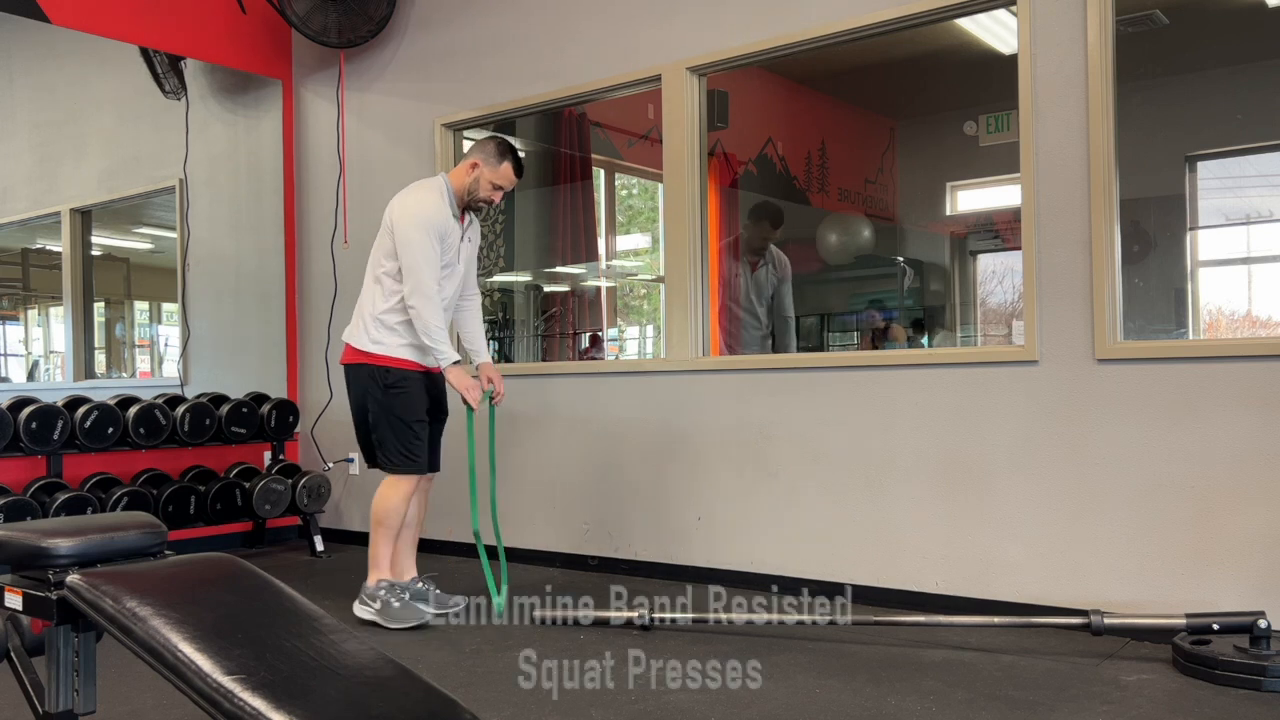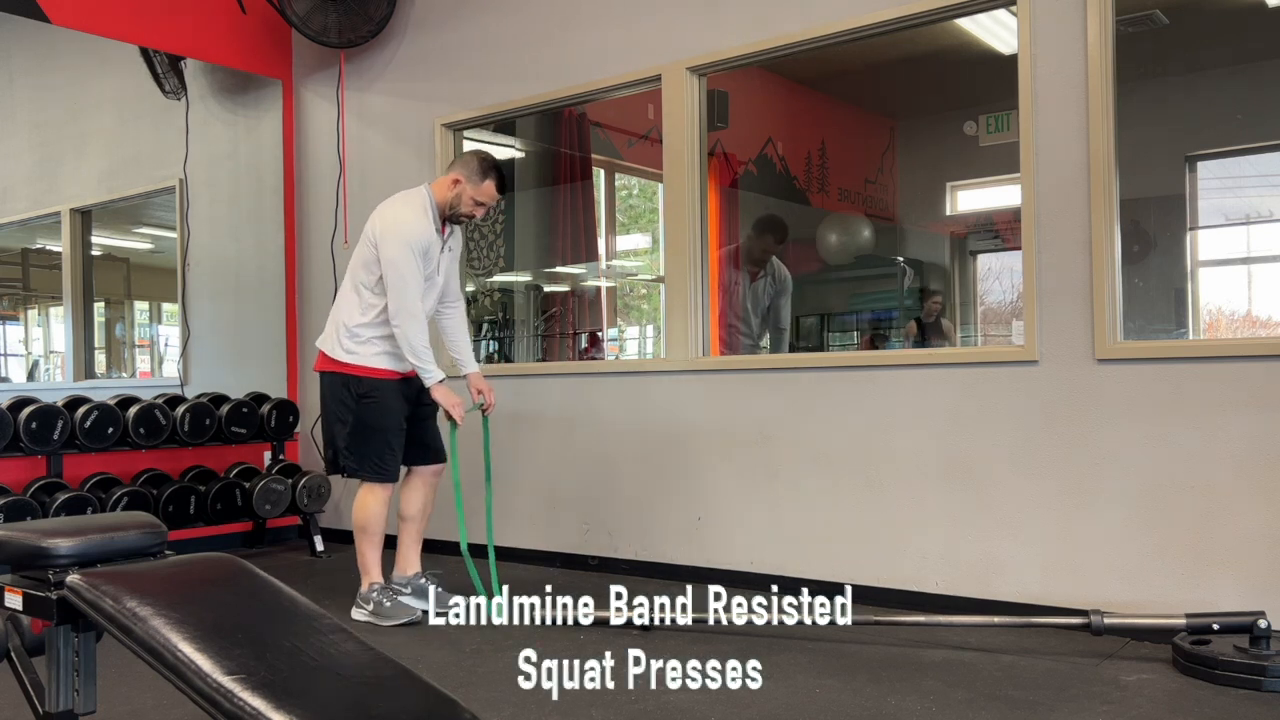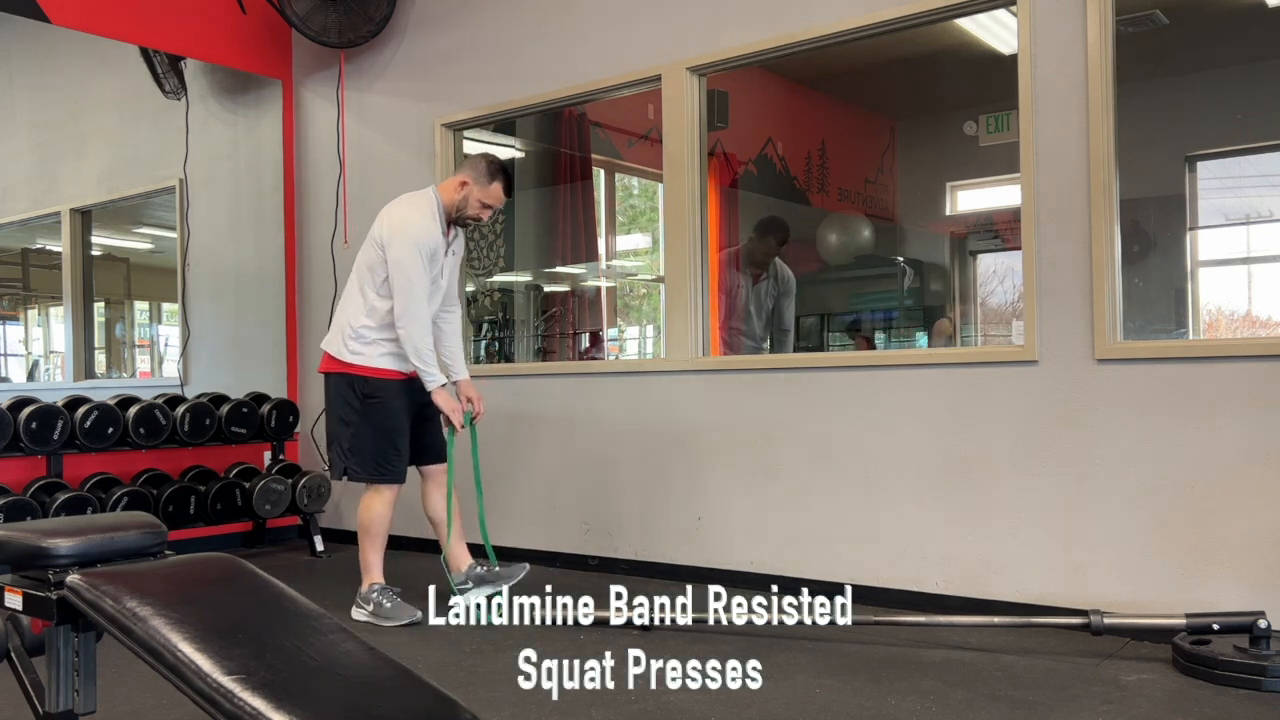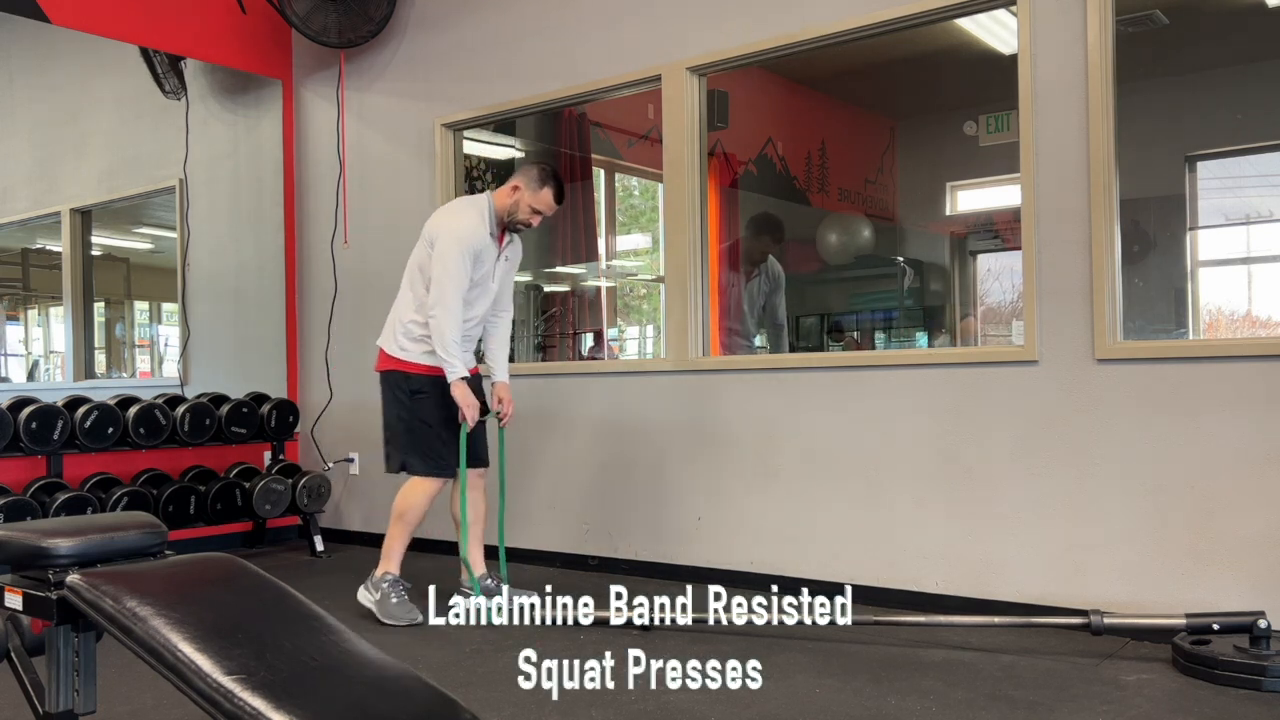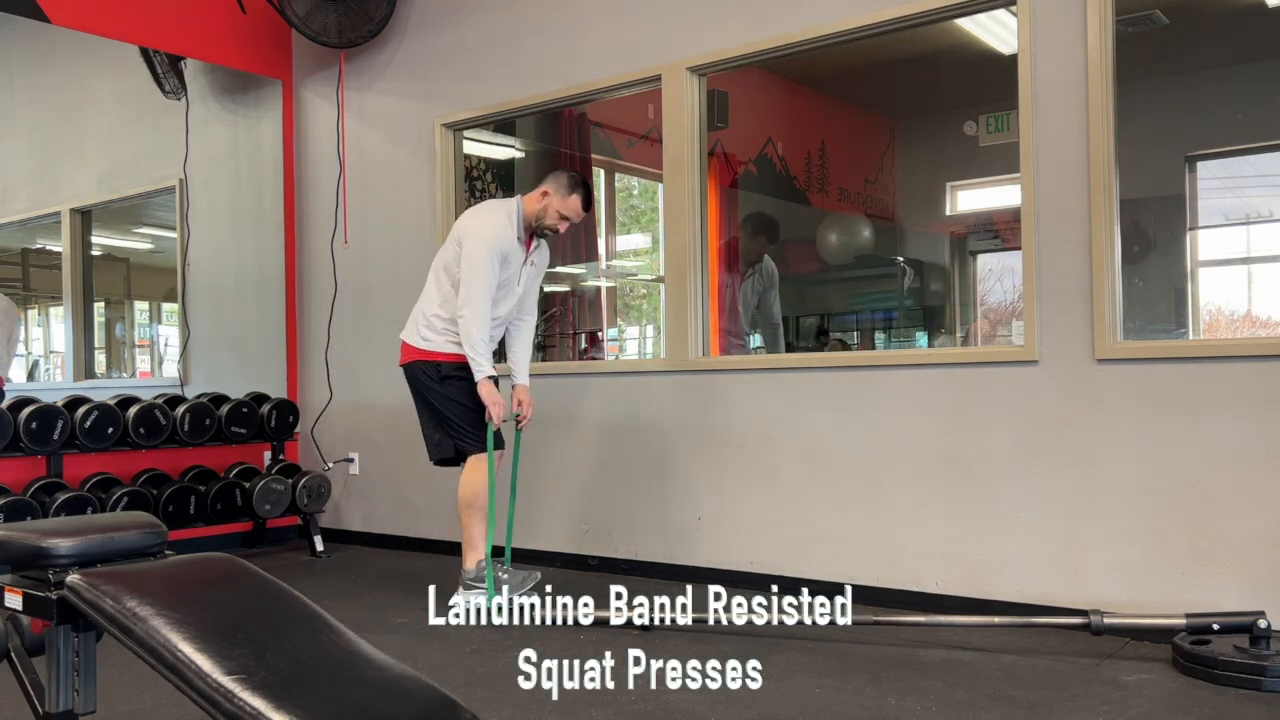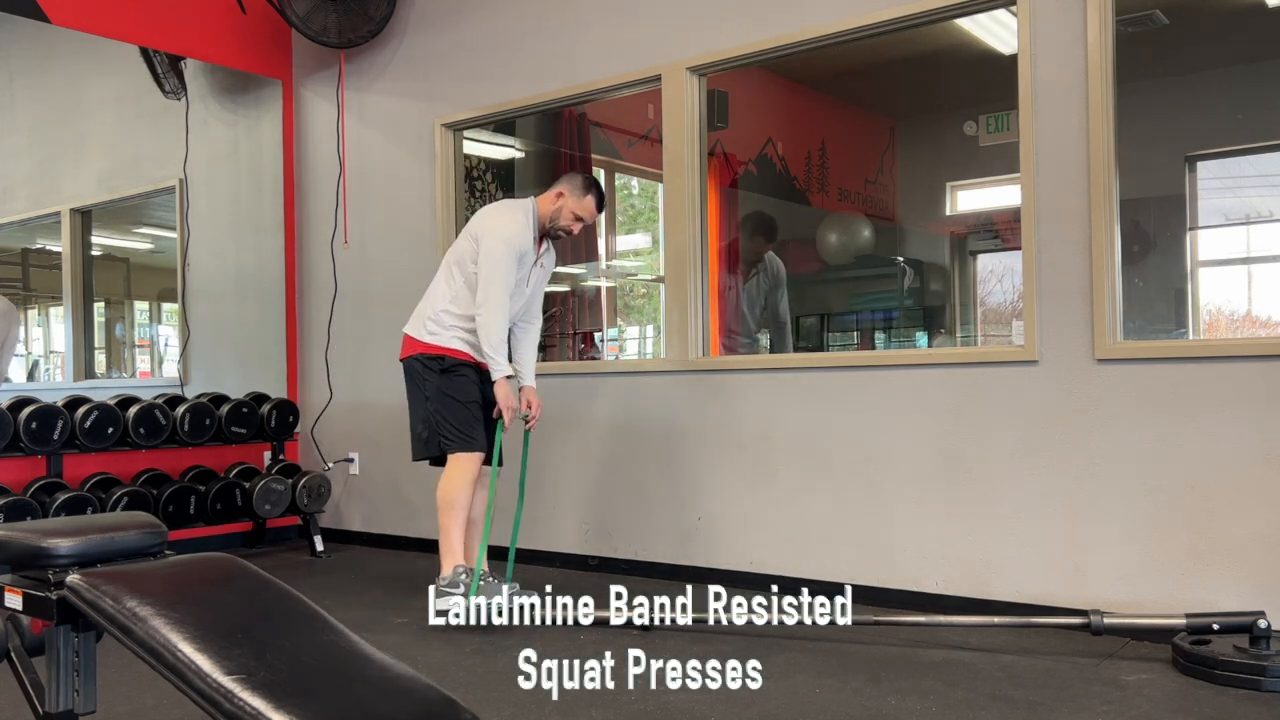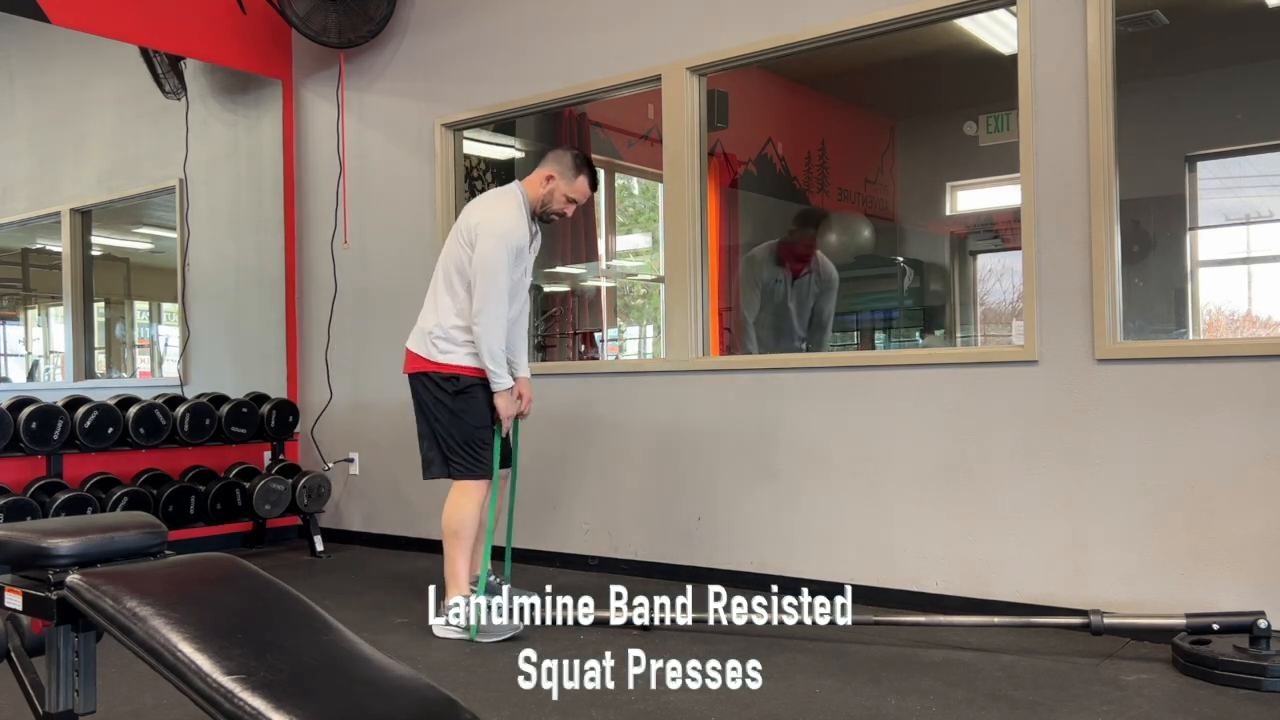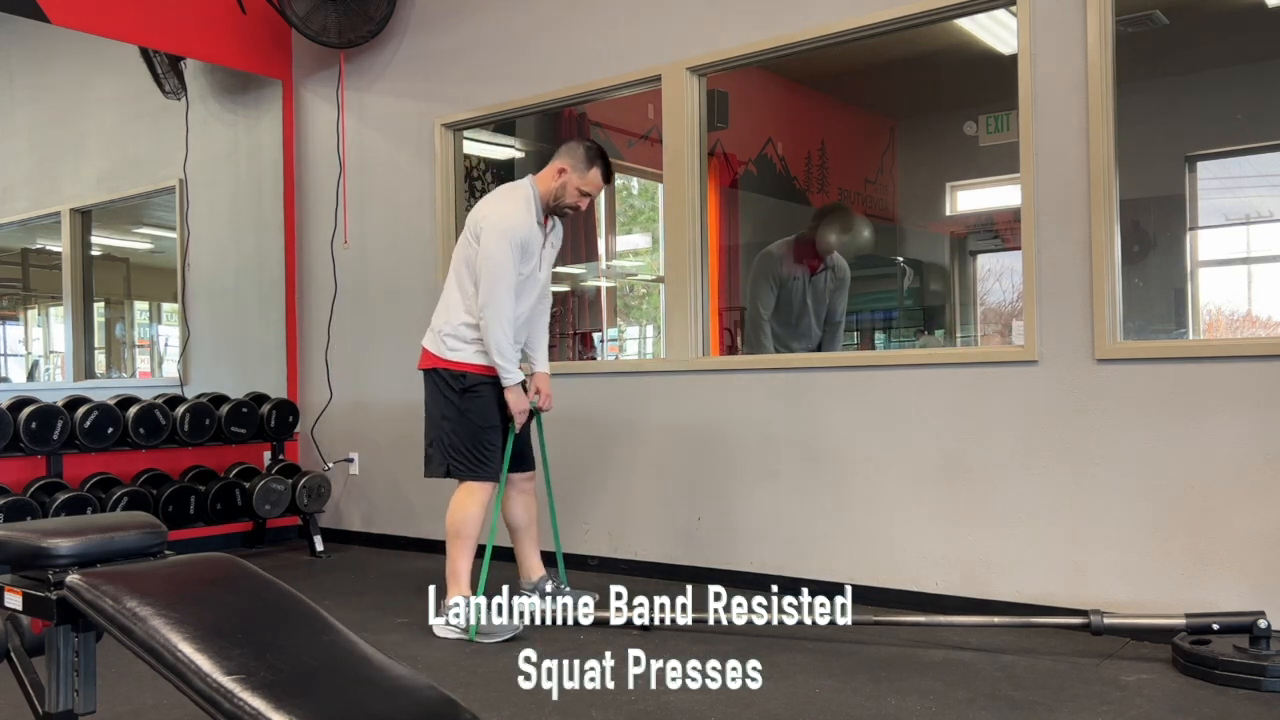
dt=0.5s
person 1, frame 1
left shoulder: (469, 223)
right shoulder: (422, 206)
left elbow: (466, 297)
right elbow: (420, 296)
left wrist: (482, 359)
right wrist: (453, 364)
left hip: (419, 359)
right hip: (383, 355)
left knee: (420, 472)
right knee: (404, 470)
left ankle: (405, 581)
right ankle: (375, 588)
person 1, frame 2
left shoulder: (450, 231)
right shoulder: (404, 220)
left elbow: (450, 305)
right elbow: (405, 314)
left wrist: (471, 370)
right wrist: (436, 382)
left hip: (400, 365)
right hip: (358, 362)
left knee: (427, 465)
right knee: (379, 476)
left ankle: (407, 576)
right ankle: (371, 591)
person 1, frame 3
left shoulder: (453, 234)
right shoulder: (411, 222)
left elbow: (446, 311)
right elbow: (409, 314)
left wrist: (460, 378)
right wrist: (437, 385)
left hip: (403, 366)
right hip: (364, 364)
left knee: (435, 467)
right knee: (384, 479)
left ankle: (465, 573)
right ankle: (371, 592)
person 1, frame 4
left shoulder: (512, 244)
right shoulder: (461, 224)
left elbow: (499, 314)
right elbow: (443, 309)
left wrist: (500, 378)
right wrist: (457, 380)
left hip: (456, 366)
right hip: (414, 362)
left knee: (473, 470)
right knee: (430, 473)
left ankle: (476, 579)
right ankle: (383, 580)
person 1, frame 5
left shoulder: (539, 251)
right shoulder: (490, 224)
left elbow: (522, 319)
right elbow: (472, 306)
left wrist: (521, 381)
right wrist: (486, 378)
left hip: (470, 359)
right hip: (434, 351)
left knee: (481, 458)
right knee: (483, 452)
left ankle: (477, 575)
right ankle: (476, 571)
person 1, frame 6
left shoulder: (546, 253)
right shoulder: (505, 223)
left elbow: (527, 321)
right elbow: (491, 306)
left wrist: (528, 382)
right wrist: (502, 378)
left hip: (472, 357)
right hip: (437, 348)
left knee: (483, 463)
right knee: (466, 454)
left ankle: (476, 575)
right ankle: (452, 578)
person 1, frame 7
left shoulder: (529, 225)
right shoulder: (501, 220)
left elbow: (516, 305)
right elbow: (487, 312)
left wrist: (521, 374)
right wrist: (502, 387)
left hip: (472, 362)
right hip: (447, 361)
left knee: (495, 470)
right knee: (472, 477)
left ankle: (479, 580)
right ankle: (456, 607)
person 1, frame 8
left shoulder: (551, 223)
right shoulder: (508, 215)
right elbow: (493, 308)
left wrist: (540, 369)
right wrist: (511, 382)
left hip: (496, 364)
right hip: (462, 363)
left knee: (522, 475)
right knee: (479, 479)
left ankle: (534, 581)
right ankle: (456, 608)
